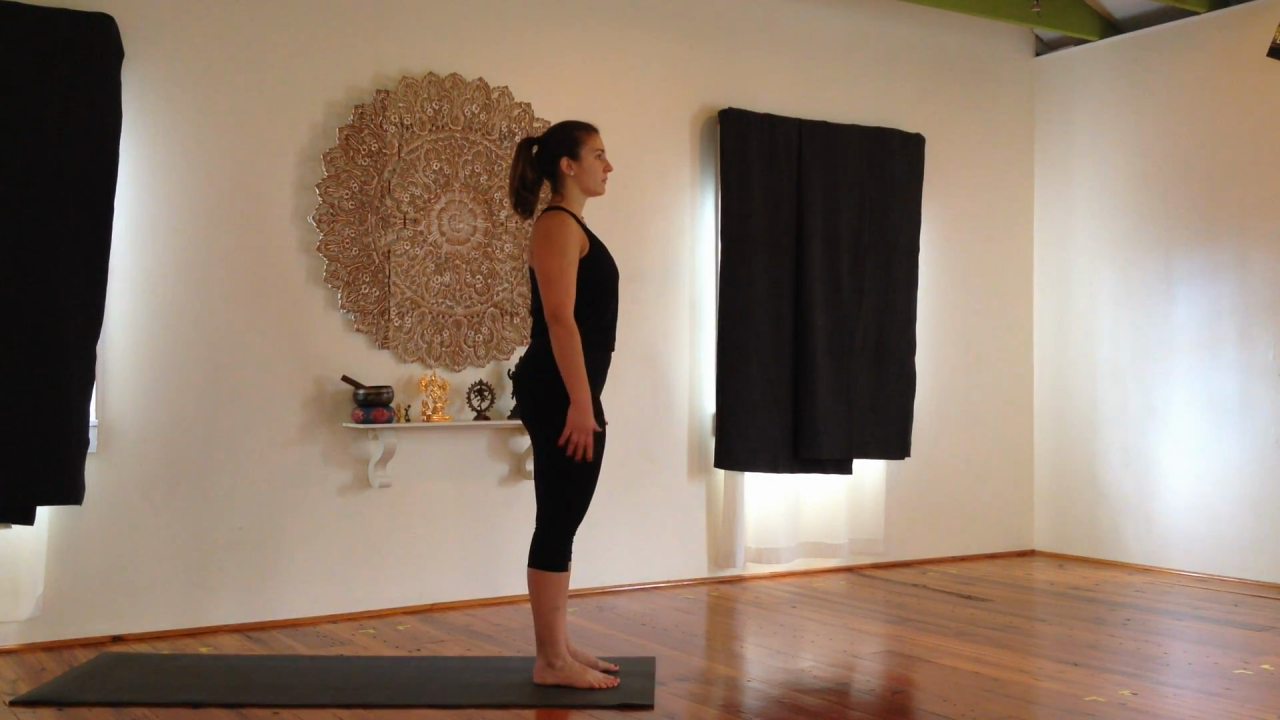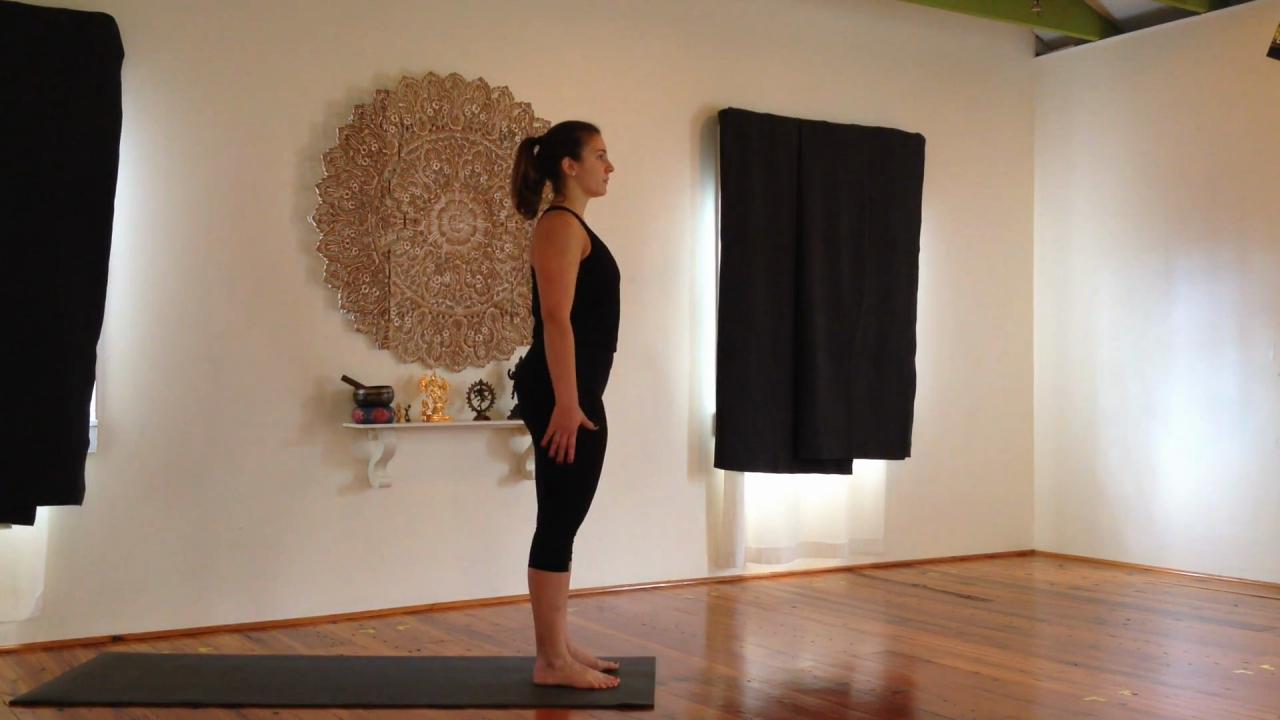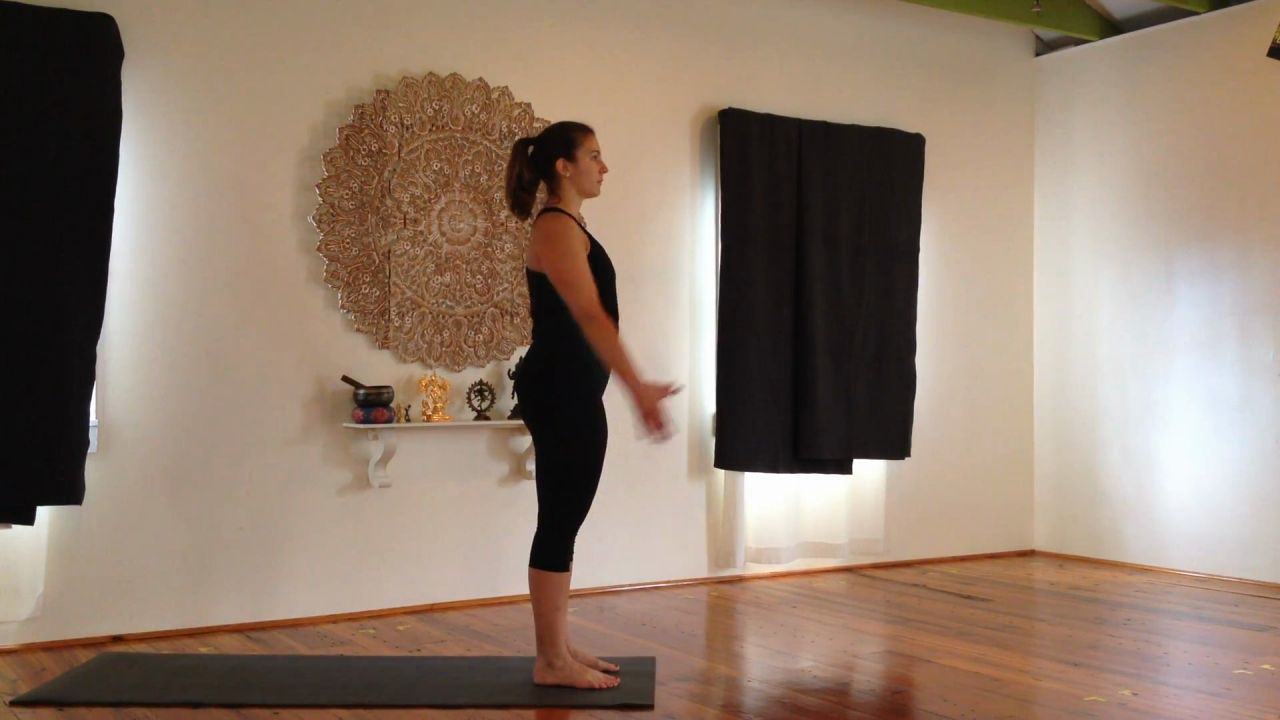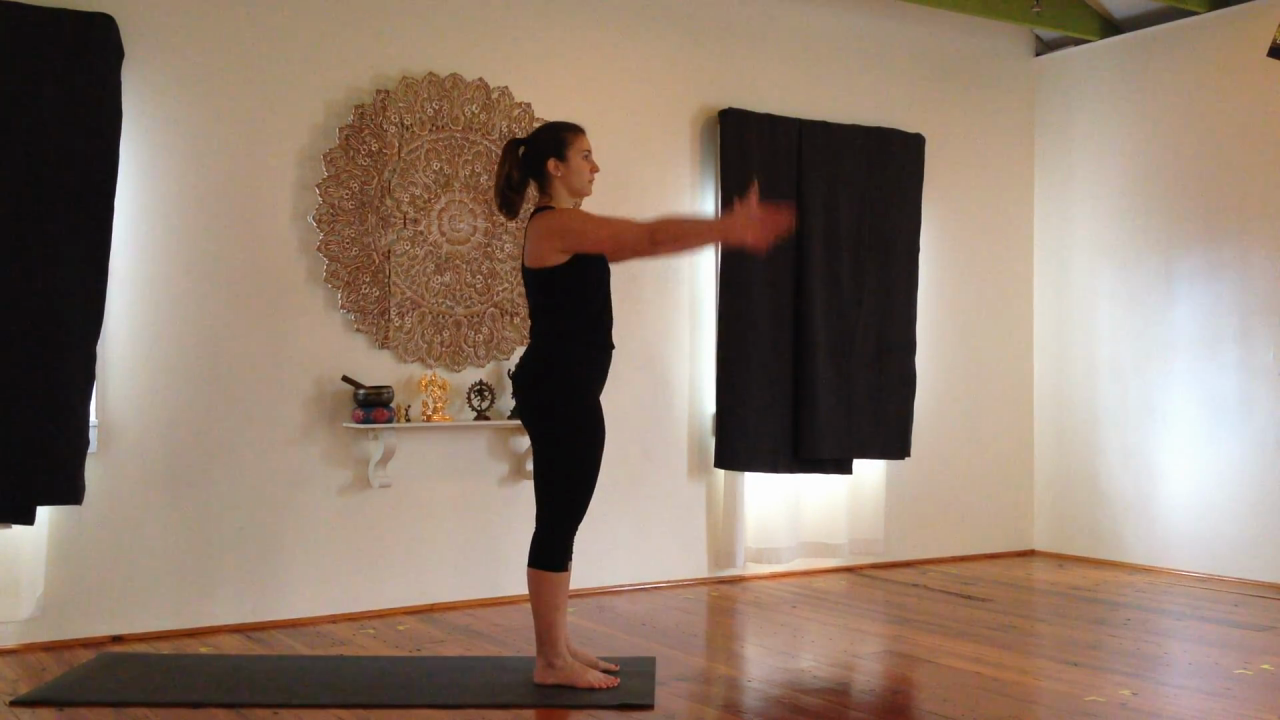
dt=0.4s
person 1, frame 1
left shoulder: (572, 226)
right shoulder: (557, 225)
right elbow: (560, 319)
right wrist: (579, 402)
left hip: (568, 389)
right hip: (558, 391)
left knee: (563, 522)
right knee: (558, 523)
left ankle: (559, 647)
right ankle: (551, 661)
person 1, frame 2
left shoulder: (572, 225)
right shoulder: (560, 225)
right elbow: (556, 319)
right wrist: (567, 403)
left hip: (574, 389)
right hip: (560, 391)
left knee: (564, 522)
right knee: (558, 523)
left ankle: (559, 647)
right ankle: (552, 661)
person 1, frame 3
left shoulder: (566, 226)
right shoulder: (556, 227)
left elbow: (594, 316)
right elbow: (592, 318)
left wrist: (635, 384)
right wrist: (638, 388)
left hip: (569, 391)
right hip: (561, 391)
left knee: (564, 523)
right knee: (558, 524)
left ankle: (557, 647)
right ankle: (552, 660)
person 1, frame 4
left shoulder: (567, 227)
right shoulder: (556, 224)
left elbow: (647, 236)
right elbow: (651, 237)
left wrist: (727, 229)
right wrist: (731, 231)
left hip: (567, 389)
right hip: (558, 390)
left knee: (562, 522)
right knee: (557, 523)
left ankle: (557, 648)
right ankle: (551, 660)
